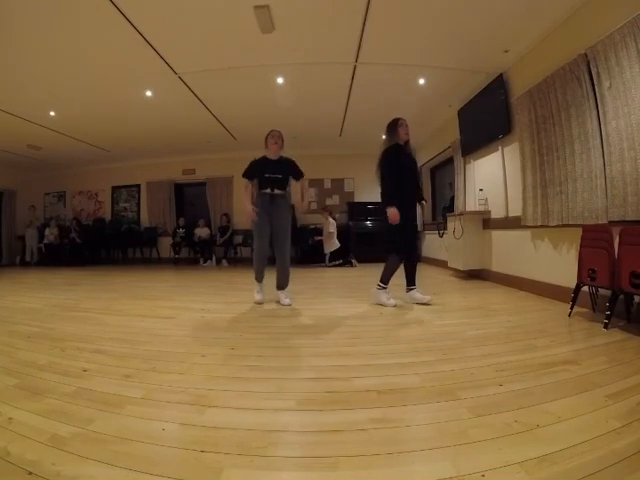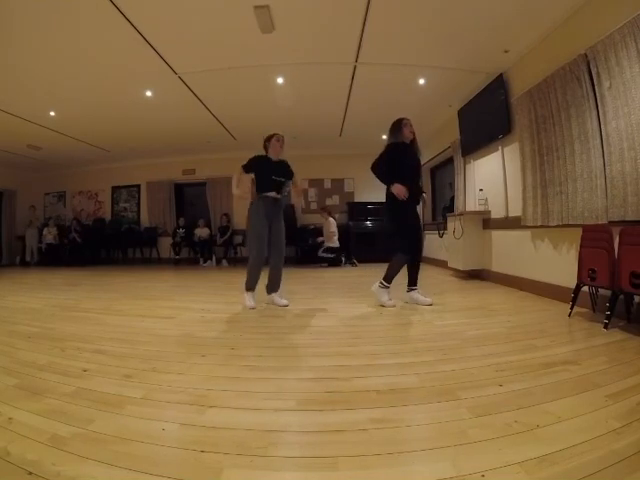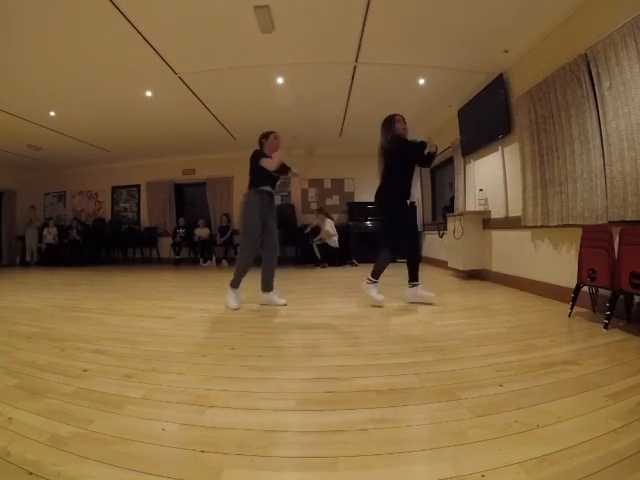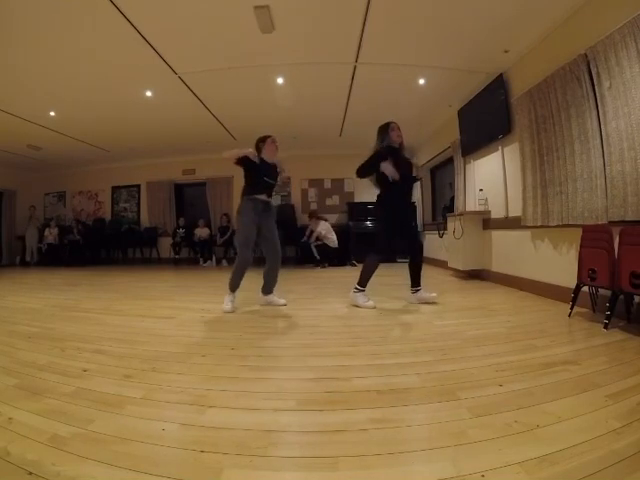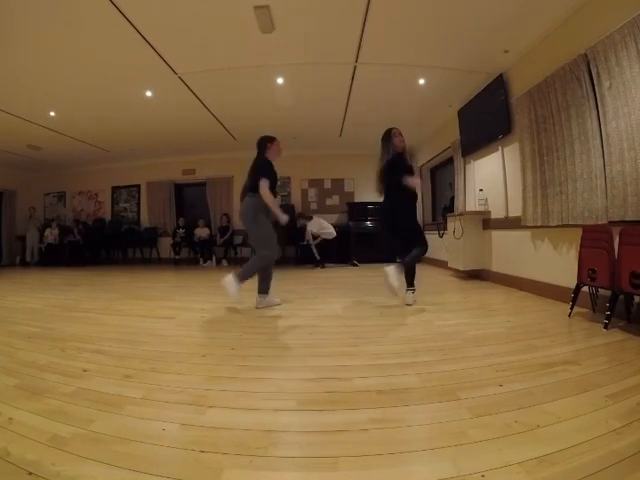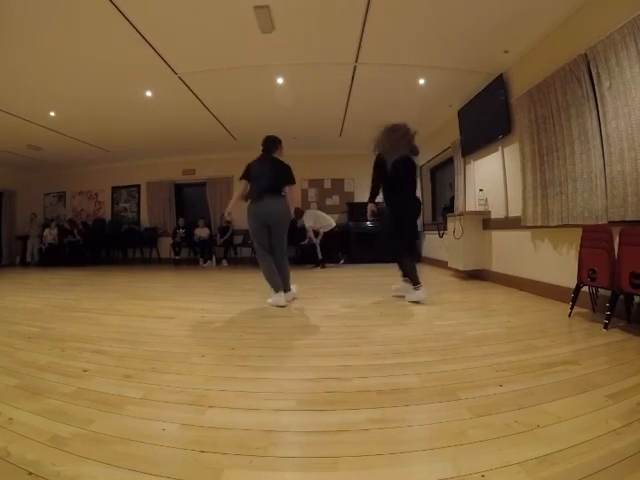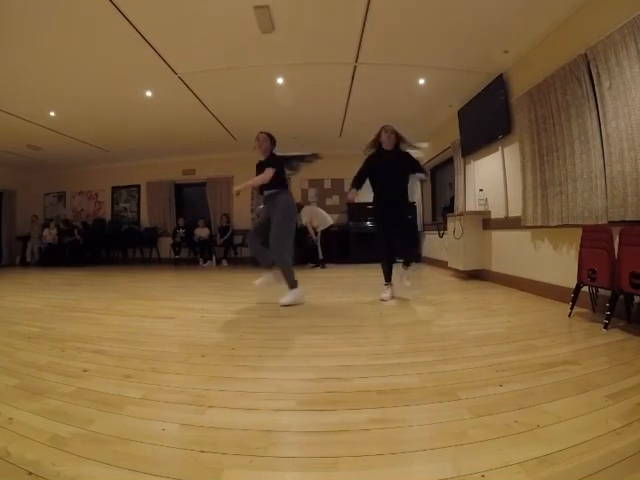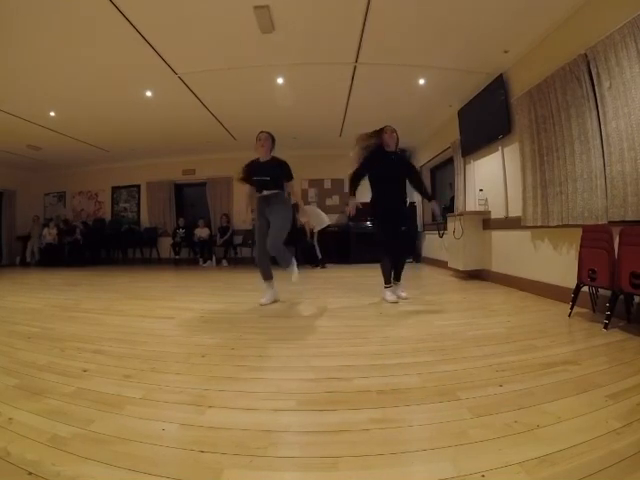
dt=0.3s
person 1, frame 1
left shoulder: (407, 154)
right shoulder: (391, 152)
right elbow: (386, 181)
left wrist: (420, 198)
right wrist: (389, 205)
left hip: (409, 207)
right hip: (396, 207)
left knee: (411, 248)
right knee: (399, 248)
left ankle: (411, 290)
right ankle: (381, 289)
person 1, frame 2
left shoulder: (411, 151)
right shoulder: (395, 148)
right elbow: (376, 167)
left wrist: (420, 192)
right wrist: (391, 184)
left hip: (409, 206)
right hip: (398, 205)
left knee: (415, 247)
right knee: (407, 246)
left ankle: (412, 291)
right ankle: (383, 286)
person 1, frame 3
left shoulder: (403, 147)
right shoulder: (395, 144)
left elbow: (423, 161)
right elbow: (415, 150)
left wrist: (431, 151)
right wrist: (427, 147)
left hip: (399, 201)
right hip: (389, 200)
left knee: (412, 242)
right knee: (395, 242)
left ankle: (413, 288)
right ankle: (371, 283)
person 1, frame 4
left shoulder: (401, 157)
right shoulder: (383, 153)
left elbow: (407, 180)
right elbow: (361, 172)
right wrist: (382, 166)
left hip: (403, 209)
right hip: (389, 207)
left knee: (416, 247)
right knee: (382, 247)
left ankle: (417, 291)
right ankle: (358, 291)
person 1, frame 5
left shoulder: (401, 161)
right shoulder: (395, 160)
right elbow: (387, 176)
right wrist: (406, 180)
left hip: (399, 212)
right hip: (399, 212)
left knee: (406, 250)
right knee: (421, 245)
left ankle: (410, 291)
right ankle: (396, 270)
person 1, frame 6
left shoulder: (383, 158)
right shoulder: (408, 160)
left elbow: (377, 182)
left wrist: (371, 202)
left hip: (400, 208)
right hip: (410, 206)
left knee: (403, 247)
right knee: (406, 245)
left ankle: (417, 289)
right ankle: (407, 282)
person 1, frame 7
left shoulder: (403, 156)
right shoulder: (373, 158)
left elbow: (417, 168)
right elbow: (361, 175)
left wrist: (422, 174)
right wrist: (354, 189)
left hip: (401, 206)
right hip: (382, 208)
left knee: (408, 243)
right knee: (386, 246)
left ankle: (405, 267)
right ankle: (388, 286)
person 1, frame 8
left shoulder: (403, 159)
right shoulder: (374, 157)
left elbow: (416, 180)
right elbow: (356, 175)
left wrist: (430, 199)
right wrist: (352, 196)
left hip: (400, 209)
right hip: (380, 209)
left knee: (400, 247)
right knee: (387, 247)
left ankle: (397, 284)
right ankle: (388, 288)
person 2, frame 1
left shoulder: (288, 163)
right shoulder: (257, 163)
left elbow: (302, 181)
right elbow: (247, 184)
right wrist: (248, 204)
left hip: (282, 205)
right hip: (262, 205)
left knee: (283, 250)
right knee: (260, 248)
left ankle: (282, 290)
right ankle: (259, 285)
person 2, frame 2
left shoulder: (284, 165)
right shoulder: (259, 161)
left elbow: (293, 181)
right elbow: (240, 172)
left wrist: (298, 192)
right wrist: (236, 187)
left hip: (276, 210)
right hip: (259, 209)
left knee: (279, 253)
right knee: (259, 252)
left ankle: (273, 293)
right ankle: (249, 292)
person 2, frame 3
left shoulder: (278, 163)
right shoulder: (257, 155)
left elbow: (295, 173)
right elbow: (270, 166)
right wrist: (281, 153)
left hip: (269, 204)
right hip: (254, 203)
left knee: (272, 250)
right knee: (249, 248)
left ankle: (268, 292)
right ankle: (233, 290)
person 2, frame 4
left shoulder: (274, 168)
right shoulder: (252, 161)
left wrist: (280, 170)
right wrist: (245, 153)
left hip: (267, 212)
right hip: (249, 209)
left knee: (275, 254)
right knee: (245, 255)
left ankle: (267, 294)
right ankle: (230, 295)
person 2, frame 5
left shoulder: (263, 164)
right shoulder: (264, 163)
right elbow: (264, 191)
right wrist: (279, 213)
left hip: (258, 211)
right hip: (253, 209)
left knee: (269, 253)
right knee: (269, 252)
left ankle: (263, 296)
right ankle: (235, 278)
person 2, frame 6
left shoulder: (253, 165)
right shoulder: (284, 167)
left elbow: (243, 188)
right elbow: (289, 193)
left wrist: (229, 207)
right wrist: (290, 212)
left hip: (257, 209)
right hip: (278, 208)
left knee: (263, 253)
right knee: (280, 251)
left ankle: (278, 294)
right ankle: (288, 291)
person 2, frame 7
left shoulder: (274, 159)
right shoulder: (260, 164)
left elbow: (265, 178)
left wrist: (242, 186)
left hip: (281, 205)
right hip: (270, 207)
left knee: (280, 250)
right knee: (253, 239)
left ankle: (295, 291)
right ankle: (269, 271)
person 2, frame 8
left shoulder: (280, 164)
right shoulder: (250, 167)
left elbow: (291, 188)
right wrist: (247, 211)
left hip: (280, 204)
right hip: (262, 206)
left knee: (273, 246)
right knee: (261, 251)
left ankle: (290, 261)
right ankle: (271, 290)
